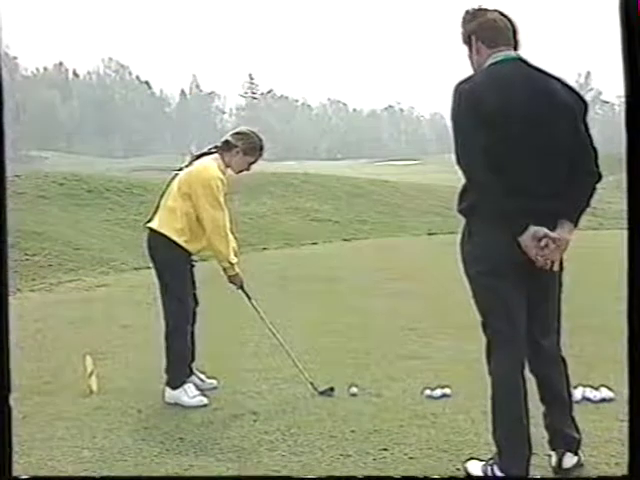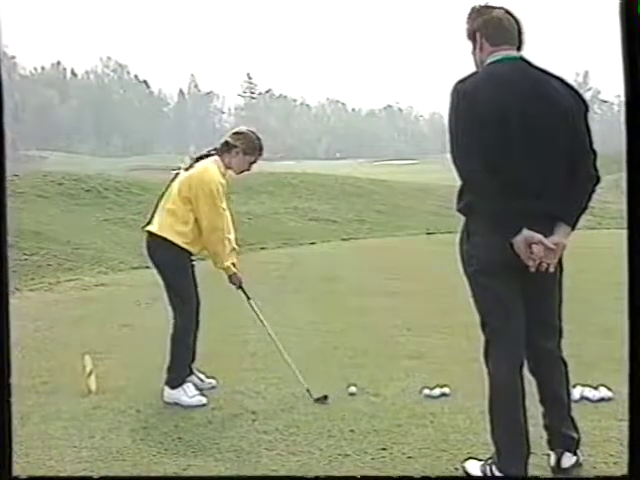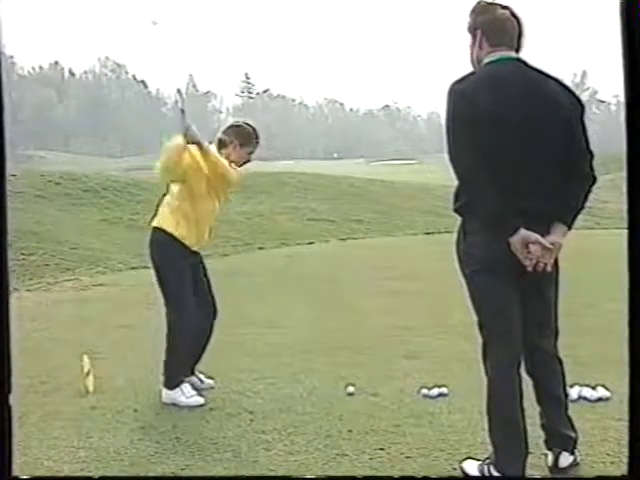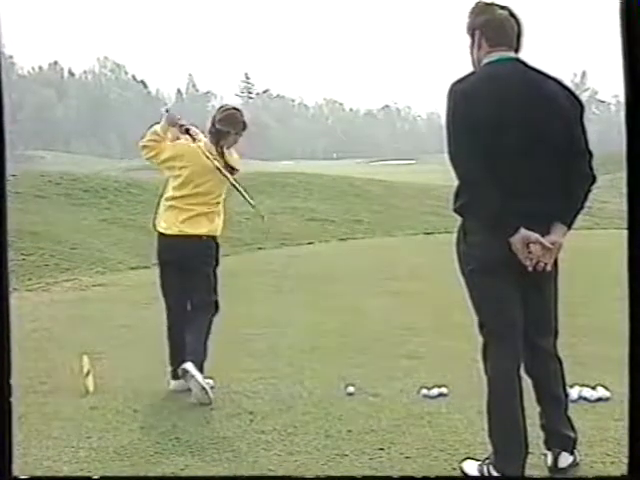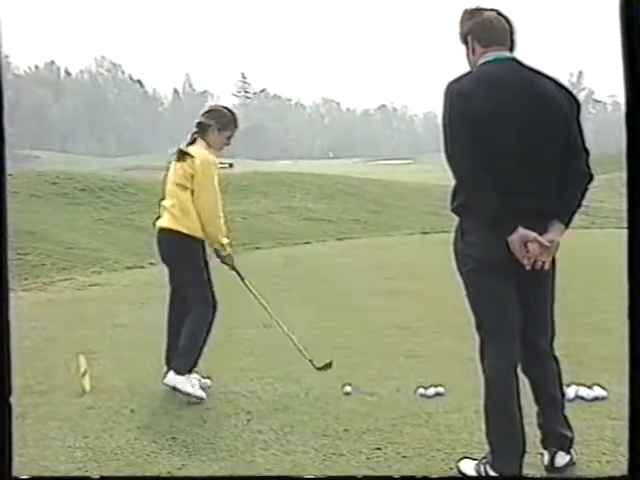
dt=1s
person 1, frame 1
left shoulder: (473, 91)
right shoulder: (561, 91)
left elbow: (477, 169)
right elbow: (587, 167)
left wrist: (521, 228)
right wrist: (565, 224)
left hip: (494, 235)
right hip: (548, 235)
left knee: (506, 348)
right knee: (545, 343)
person 1, frame 2
left shoulder: (471, 91)
right shoulder: (562, 92)
left elbow: (473, 172)
right elbow: (586, 170)
left wrist: (514, 231)
right wrist: (560, 229)
left hip: (491, 235)
right hip: (545, 235)
left knee: (505, 349)
right knee: (546, 343)
person 1, frame 3
left shoulder: (467, 91)
right shoulder: (558, 93)
left elbow: (470, 172)
right elbow: (582, 171)
left wrist: (510, 231)
right wrist: (557, 228)
left hip: (488, 237)
right hip: (542, 235)
left knee: (502, 349)
right knee: (542, 343)
person 1, frame 4
left shoulder: (468, 91)
right shoulder: (558, 93)
left elbow: (470, 172)
right elbow: (582, 170)
left wrist: (510, 231)
right wrist: (557, 227)
left hip: (488, 237)
right hip: (542, 235)
left knee: (503, 348)
right knee: (542, 343)
person 1, frame 5
left shoulder: (463, 91)
right shoulder: (554, 92)
left elbow: (467, 172)
right elbow: (579, 168)
left wrist: (508, 229)
right wrist: (555, 226)
left hip: (486, 235)
right hip: (540, 234)
left knee: (500, 347)
right knee: (539, 341)
person 2, frame 1
left shoulder: (211, 168)
right shoulder: (209, 174)
left elbow: (219, 223)
right elbow: (214, 227)
left wrist: (231, 257)
right wrist: (231, 267)
left hip: (175, 242)
right hip: (168, 243)
left knee: (188, 308)
right knee: (179, 312)
left ankle: (185, 372)
right ankle: (175, 385)
person 2, frame 2
left shoulder: (214, 172)
right shoulder: (208, 177)
left elbow: (223, 221)
right elbow: (212, 229)
left wrist: (232, 258)
right wrist: (228, 267)
left hip: (176, 244)
right hip: (167, 244)
left knee: (191, 308)
right knee: (186, 311)
left ankle: (185, 371)
right ankle: (174, 385)
person 2, frame 3
left shoulder: (229, 174)
right shoulder: (193, 157)
left elbow: (220, 171)
right elbow: (167, 169)
left wrist: (202, 146)
right wrist: (184, 142)
left hip: (189, 247)
right hip: (169, 243)
left knee: (206, 311)
right knee: (182, 314)
left ankle: (185, 372)
right ankle: (173, 386)
person 2, frame 4
left shoulder: (184, 151)
right shoulder: (230, 163)
left elbow: (149, 148)
left wrist: (166, 125)
right wrist: (186, 130)
left hip: (169, 239)
right hip: (201, 242)
left knee: (176, 307)
right knee: (203, 307)
left ankle: (179, 372)
right ankle: (192, 363)
person 2, frame 5
left shoulder: (185, 153)
right shoulder: (204, 159)
right elbow: (209, 209)
left wrist: (215, 242)
right wrist: (222, 246)
left hip: (169, 234)
right hip: (184, 239)
left knee: (181, 303)
right knee: (203, 305)
left ankle: (176, 369)
right ankle: (180, 371)
